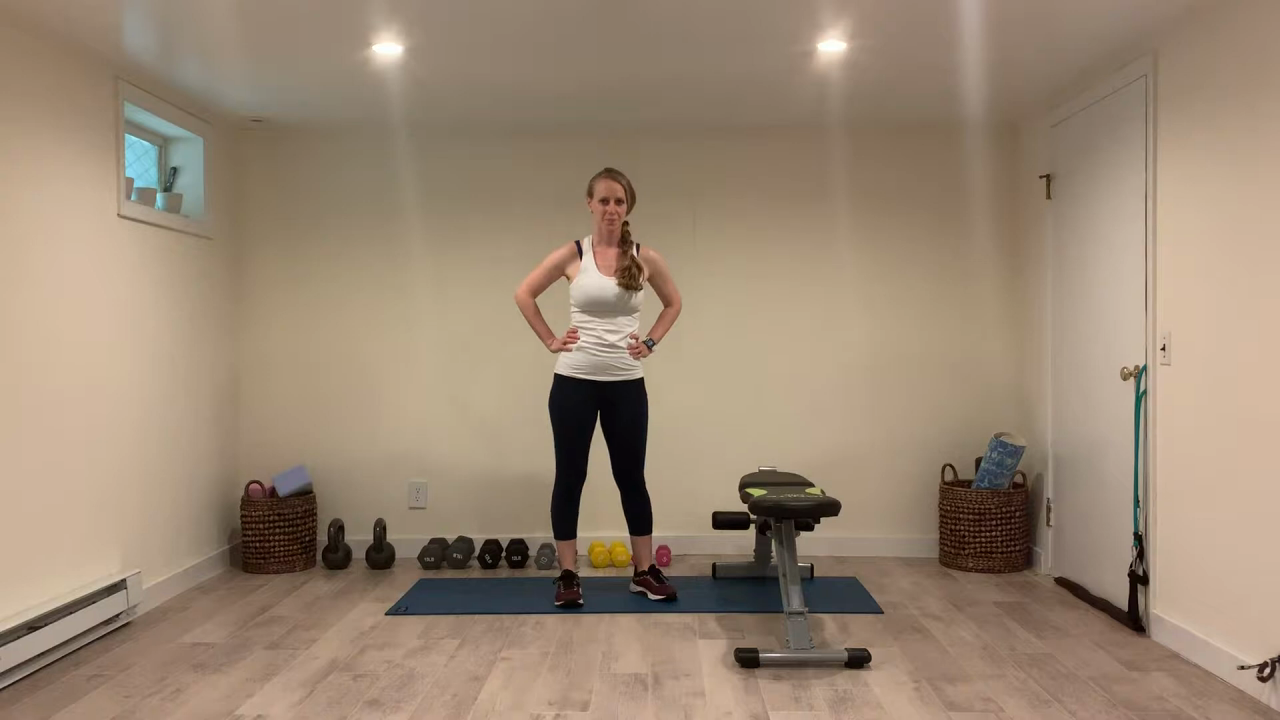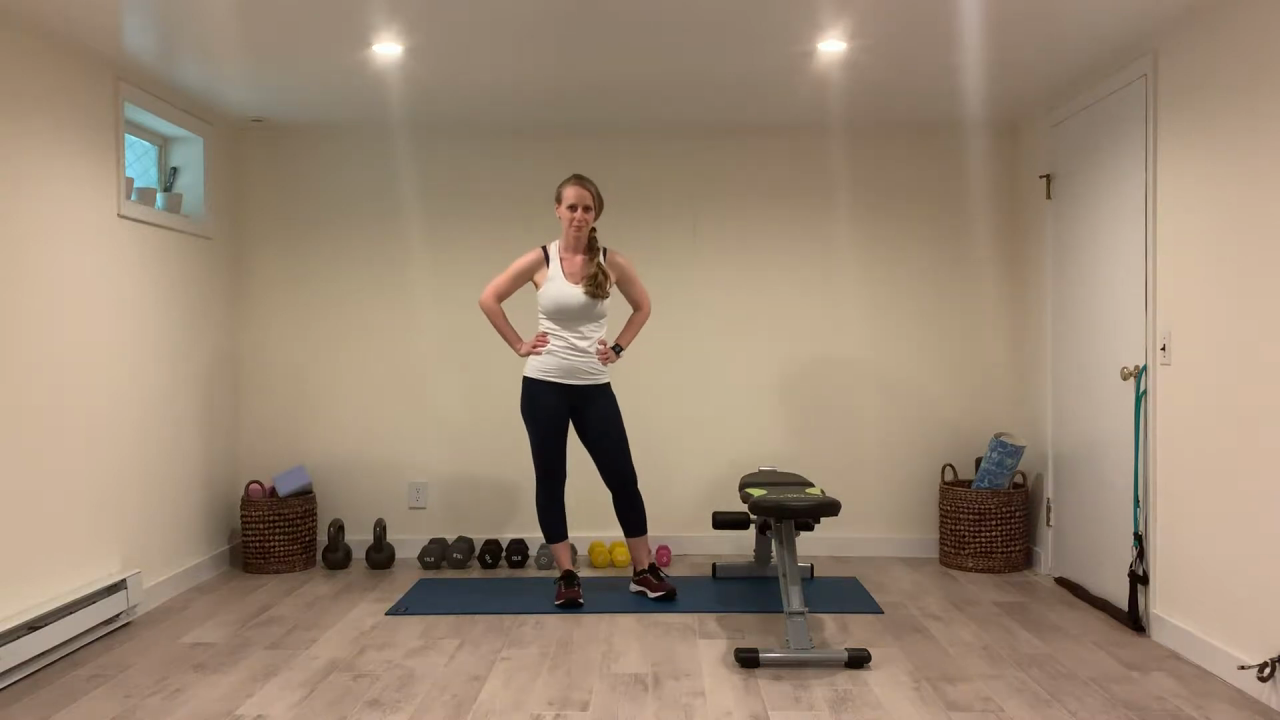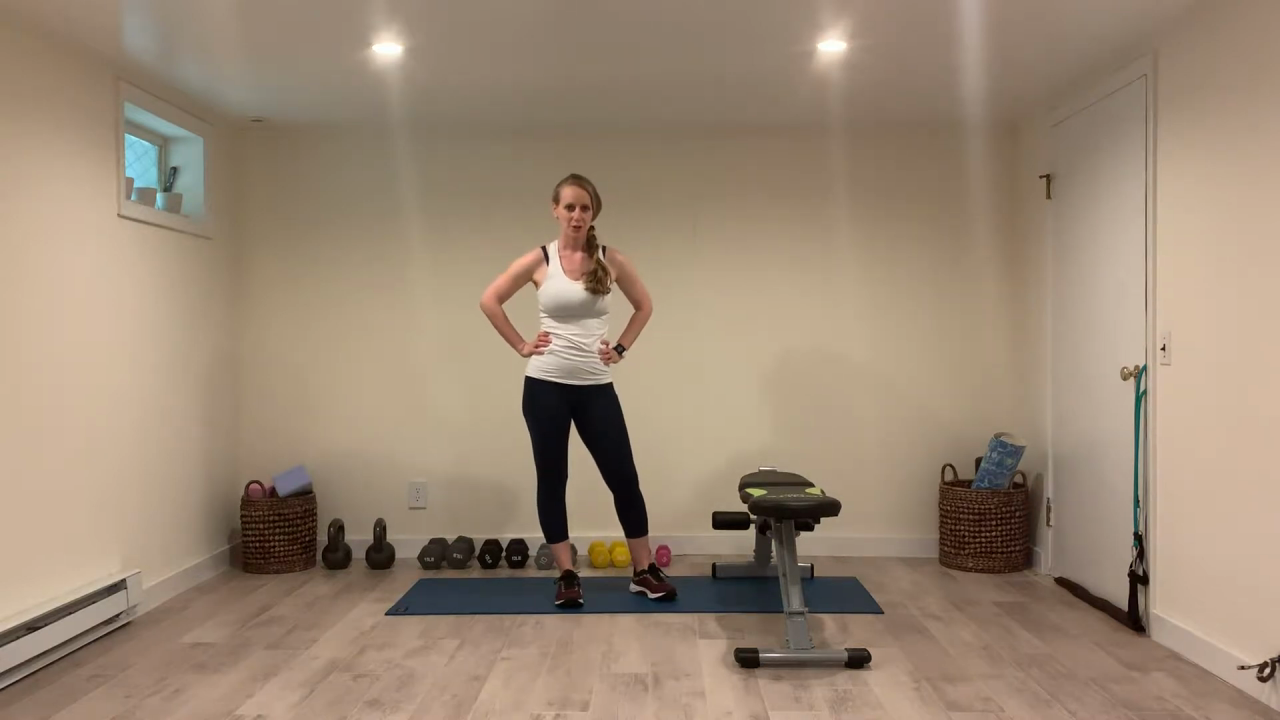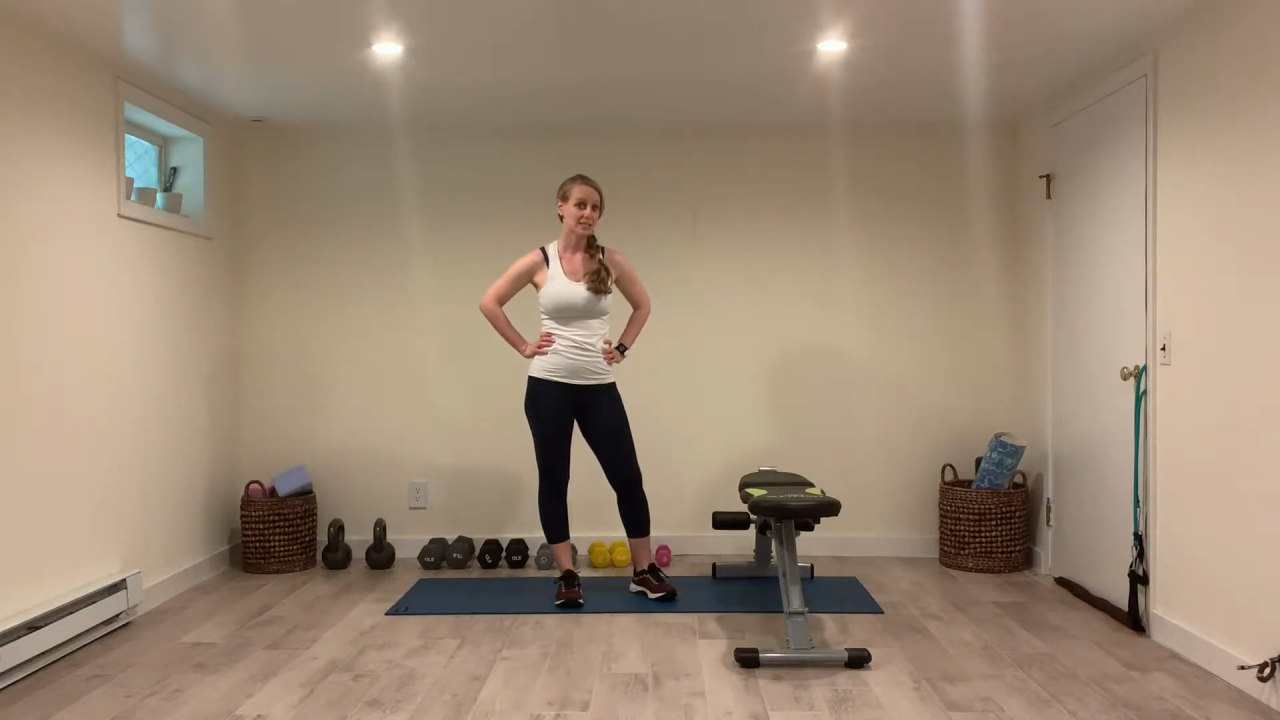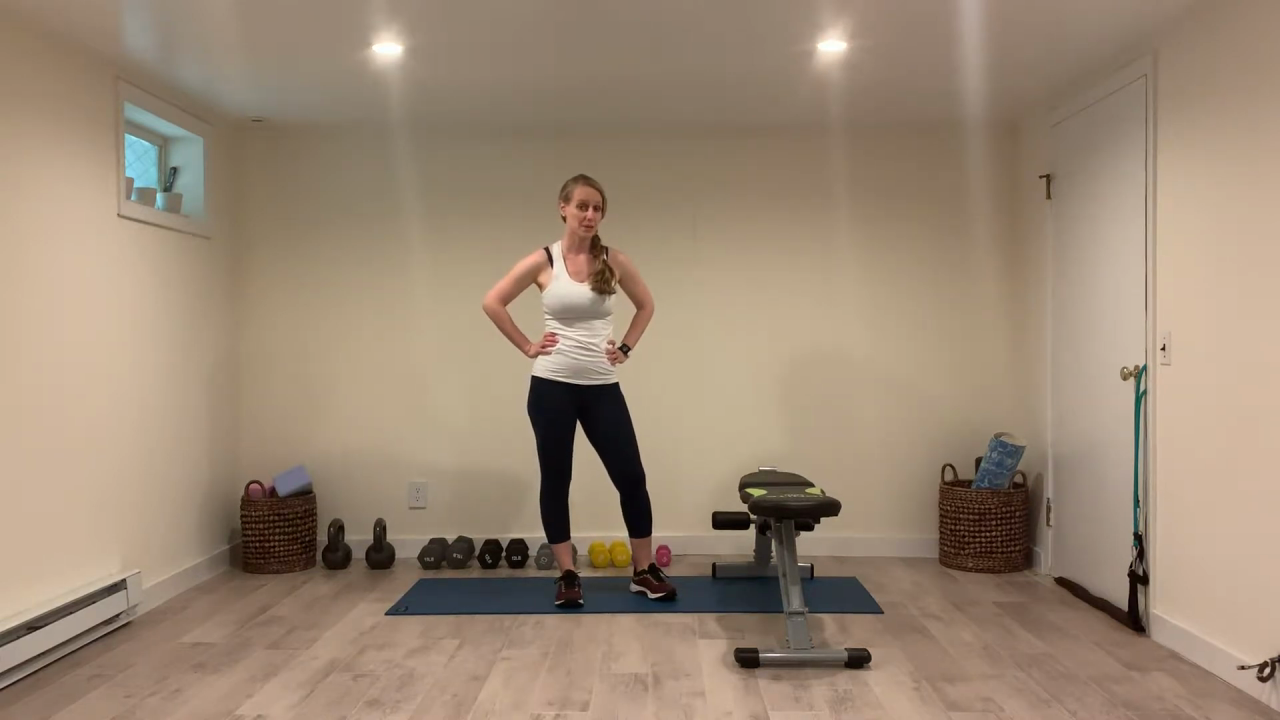
dt=1s
person 1, frame 1
left shoulder: (645, 258)
right shoulder: (571, 254)
left elbow: (673, 302)
right elbow: (524, 294)
left wrist: (651, 342)
right wrist: (550, 340)
left hip: (626, 384)
right hip: (574, 381)
left knee: (631, 477)
right knee: (569, 477)
left ankle: (645, 571)
right ankle: (568, 575)
person 1, frame 2
left shoulder: (612, 263)
right shoulder: (539, 260)
left elbow: (642, 306)
right elbow: (489, 299)
left wrist: (618, 348)
right wrist: (519, 346)
left hip: (594, 388)
right hip: (544, 386)
left knee: (622, 478)
right knee: (550, 480)
left ankle: (644, 571)
right ankle: (566, 576)
person 1, frame 3
left shoulder: (611, 260)
right shoulder: (538, 260)
left elbow: (644, 306)
right elbow: (490, 301)
left wrist: (621, 349)
right wrist: (521, 346)
left hip: (596, 388)
right hip: (546, 385)
left knee: (624, 478)
right knee: (552, 480)
left ankle: (644, 571)
right ankle: (566, 576)
person 1, frame 4
left shoulder: (611, 261)
right shoulder: (539, 261)
left elbow: (642, 304)
right elbow: (490, 303)
left wrist: (622, 348)
right wrist: (524, 347)
left hip: (599, 388)
right hip: (549, 386)
left knee: (628, 477)
right knee: (554, 480)
left ankle: (644, 572)
right ankle: (567, 576)
person 1, frame 5
left shoulder: (614, 261)
right shoulder: (542, 261)
left elbow: (646, 304)
right elbow: (493, 303)
left wrist: (626, 348)
right wrist: (527, 347)
left hip: (602, 388)
right hip: (552, 386)
left knee: (631, 477)
right knee: (556, 481)
left ankle: (644, 571)
right ankle: (567, 576)
